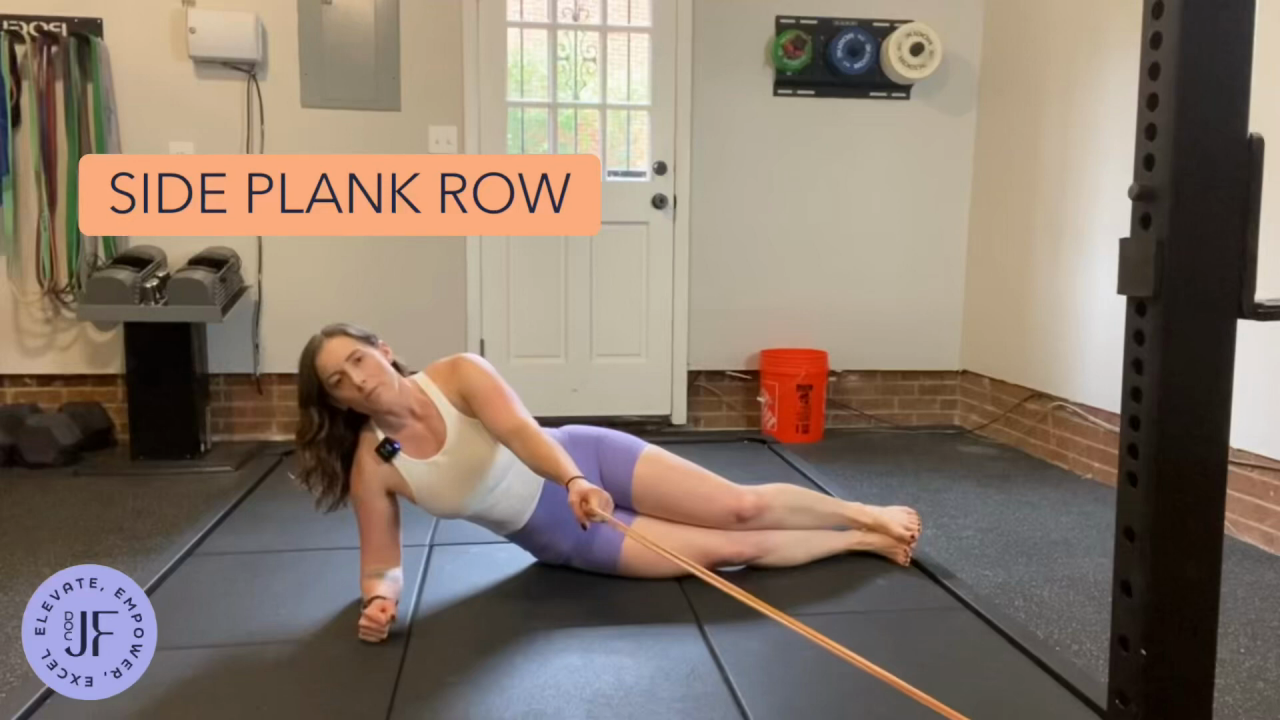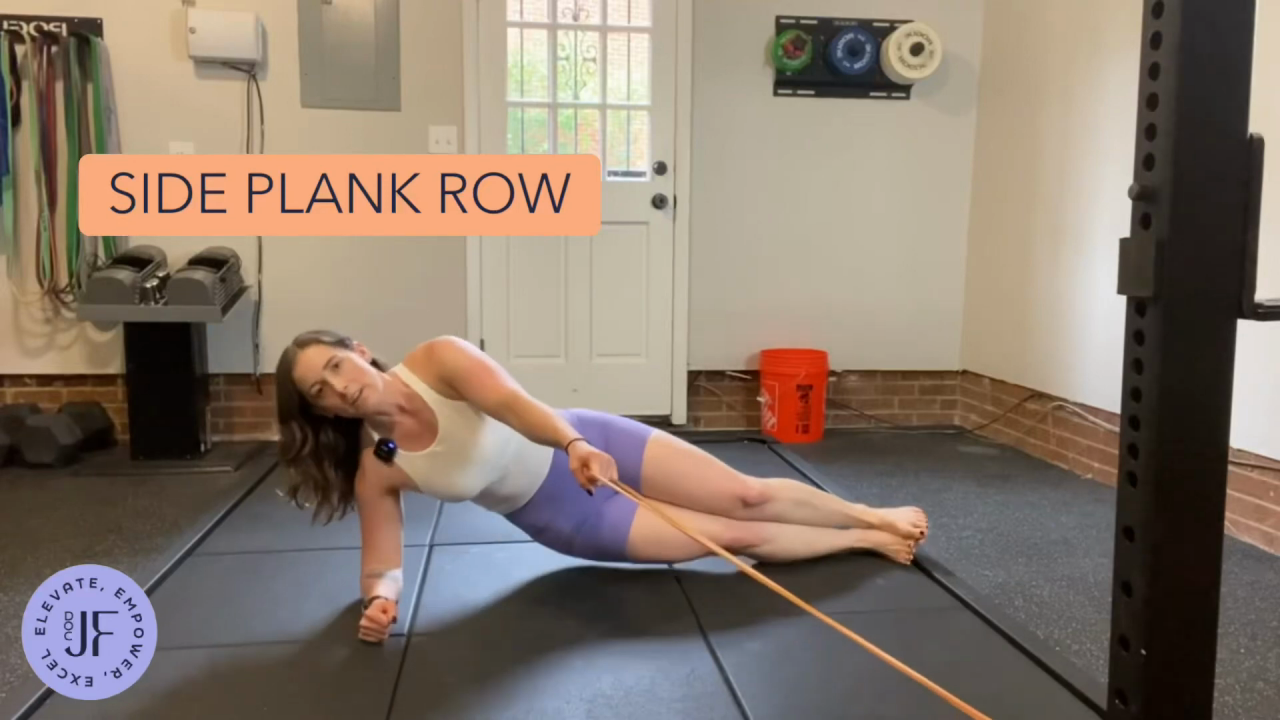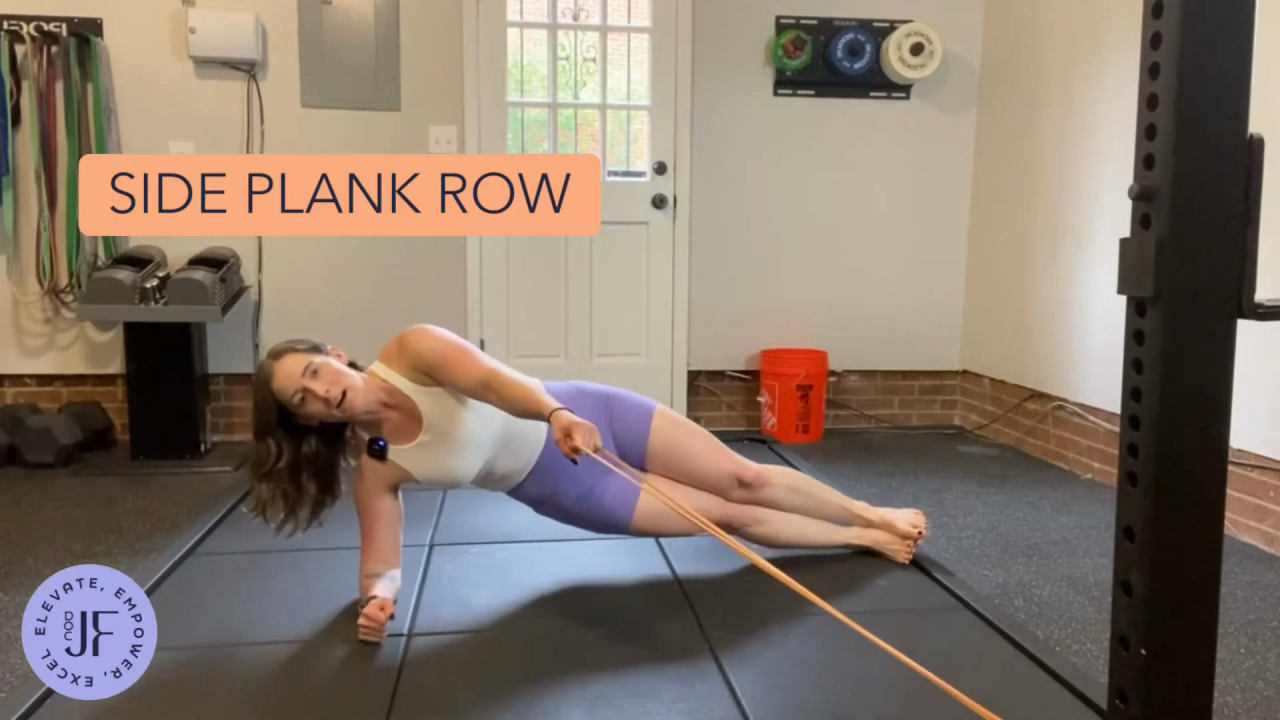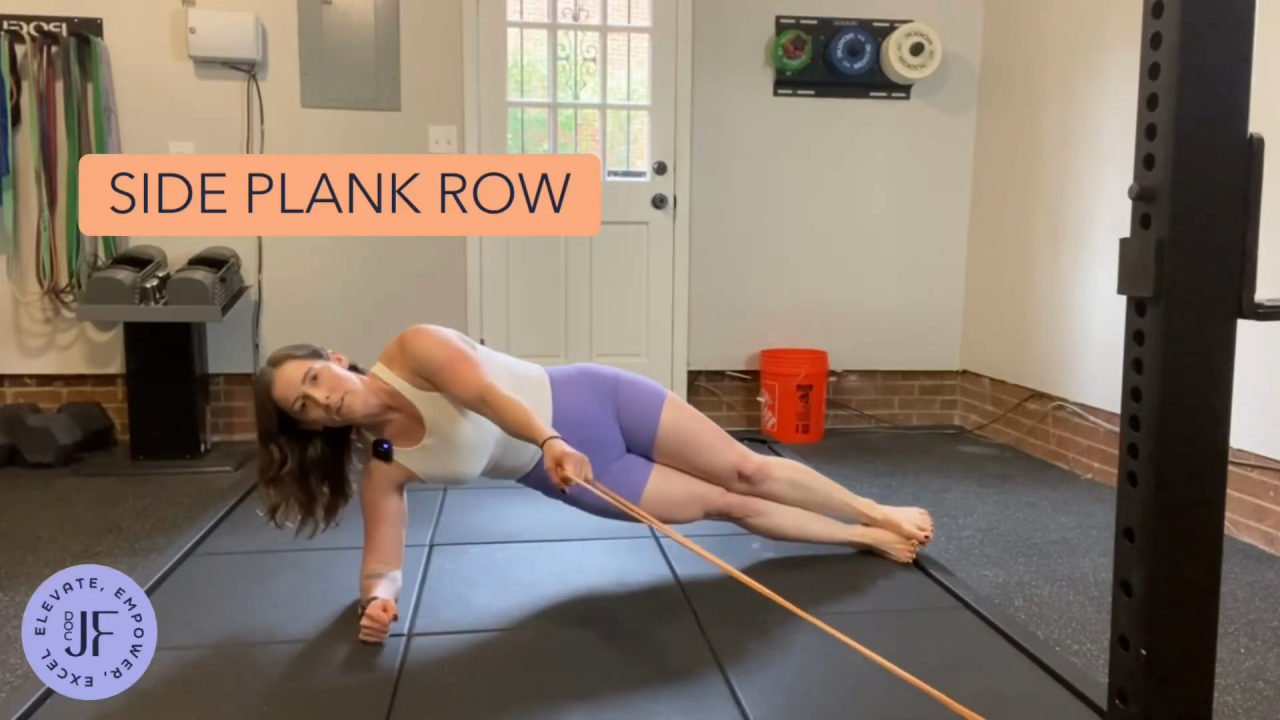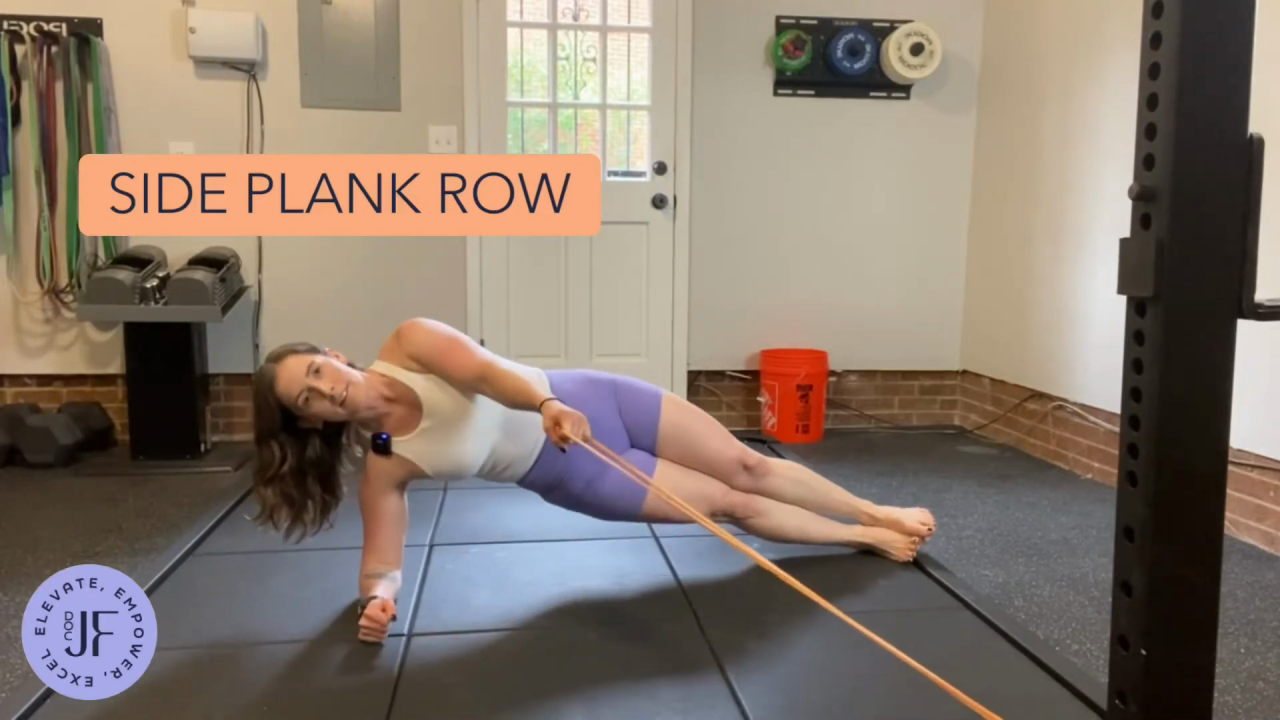
dt=0.4s
person 1, frame 1
left shoulder: (457, 375)
right shoulder: (372, 469)
left elbow: (519, 430)
right elbow: (380, 566)
left wrist: (570, 481)
right wrist: (380, 600)
left hip: (584, 460)
right hip: (563, 541)
left knee: (744, 507)
right knee: (733, 550)
left ankle: (867, 514)
right ankle: (863, 543)
person 1, frame 2
left shoulder: (437, 359)
right shoulder: (375, 470)
left elbow: (511, 402)
right elbow: (381, 566)
left wrist: (574, 442)
right wrist: (381, 600)
left hip: (592, 444)
right hip: (567, 522)
left knee: (748, 496)
right knee: (733, 536)
left ankle: (873, 516)
right ankle: (867, 543)
person 1, frame 3
left shoulder: (411, 349)
right shoulder: (375, 470)
left elbow: (489, 379)
right elbow: (380, 565)
left wrist: (557, 414)
right wrist: (378, 598)
left hip: (589, 418)
right hip: (566, 491)
left knee: (743, 480)
right knee: (724, 518)
left ankle: (873, 515)
right ankle: (865, 540)
person 1, frame 4
left shoulder: (413, 349)
right shoulder: (383, 468)
left elbow: (485, 393)
right elbow: (381, 564)
left wrist: (548, 439)
right wrist: (378, 600)
left hip: (593, 402)
right hip: (571, 474)
left knee: (746, 470)
right knee: (725, 505)
left ankle: (877, 512)
right ankle: (870, 539)
person 1, frame 5
left shoulder: (409, 342)
right shoulder: (381, 468)
left elbow: (482, 370)
right elbow: (380, 564)
left wrist: (547, 401)
right wrist: (378, 600)
left hip: (591, 405)
right hip: (575, 476)
left knee: (747, 467)
right knee: (730, 505)
left ankle: (877, 513)
right ankle: (869, 539)
